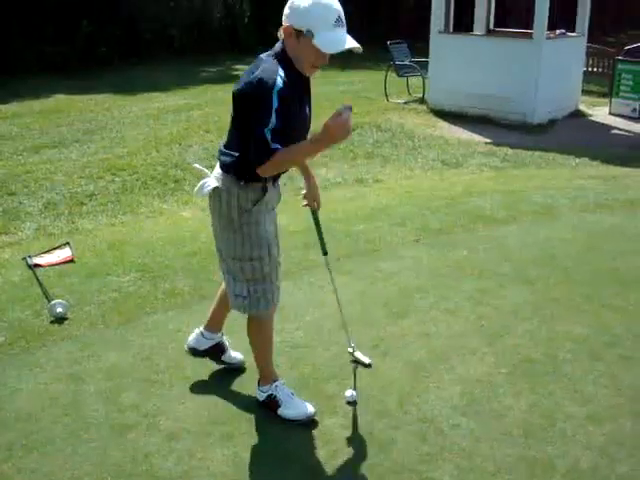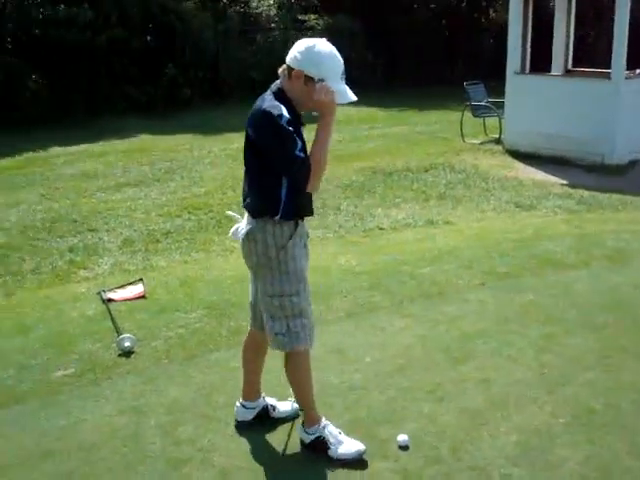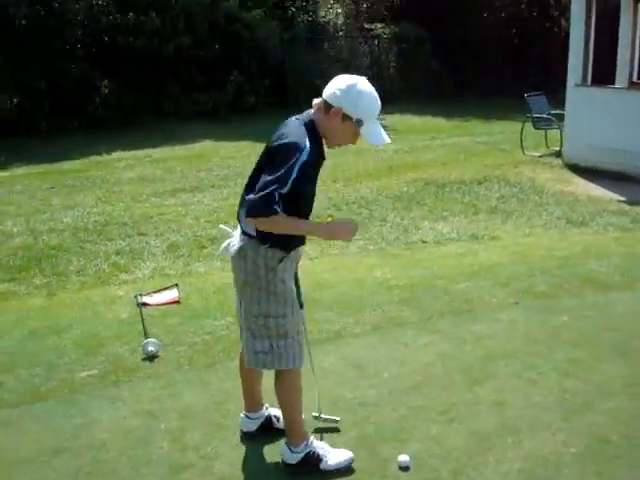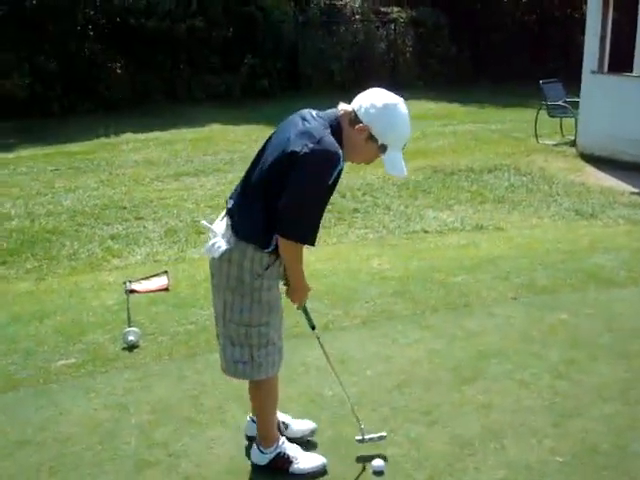
dt=0.5s
person 1, frame 1
left shoulder: (292, 74)
right shoulder: (268, 81)
right elbow: (265, 163)
left wrist: (308, 176)
right wrist: (321, 143)
left hip: (256, 192)
right hip: (242, 196)
left knee: (247, 278)
right knee: (261, 295)
left ankle: (208, 336)
right ankle: (269, 386)
person 1, frame 2
left shoulder: (278, 111)
right shoulder: (271, 115)
right elbow: (309, 180)
right wrist: (326, 120)
left hip: (274, 229)
right hip: (274, 235)
left knee: (264, 325)
right knee: (296, 335)
left ankle: (250, 403)
right ankle: (314, 427)
person 1, frame 3
left shoulder: (300, 128)
right shoulder: (298, 148)
right elbow: (261, 215)
left wrist: (302, 234)
right wrist: (325, 229)
left hip: (254, 251)
right hip: (263, 256)
left knee: (257, 341)
right knee: (286, 353)
left ankle: (254, 414)
right ankle: (298, 447)
person 1, frame 4
left shoulder: (309, 119)
right shoulder: (324, 155)
right elbow: (290, 233)
left wrist: (288, 271)
right wrist: (298, 283)
left hip: (237, 235)
right hip: (249, 254)
left knee: (257, 345)
right knee: (262, 356)
left ankle: (266, 418)
right ankle: (268, 447)
